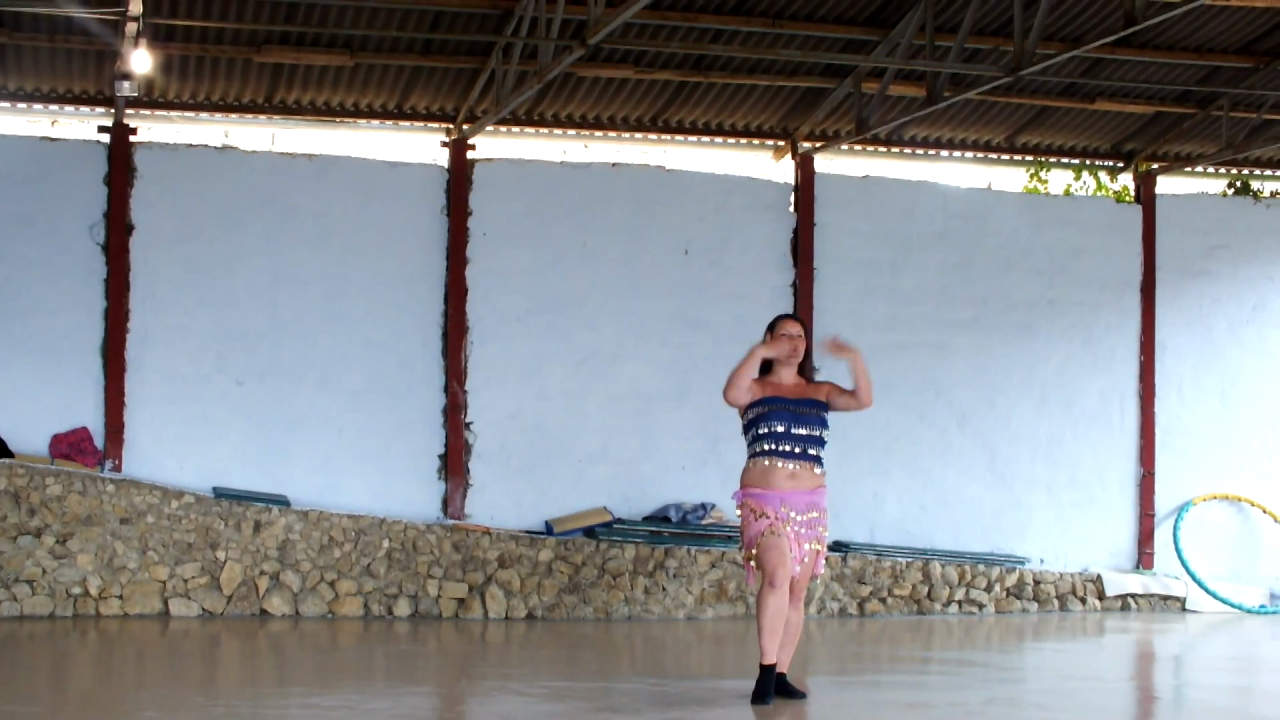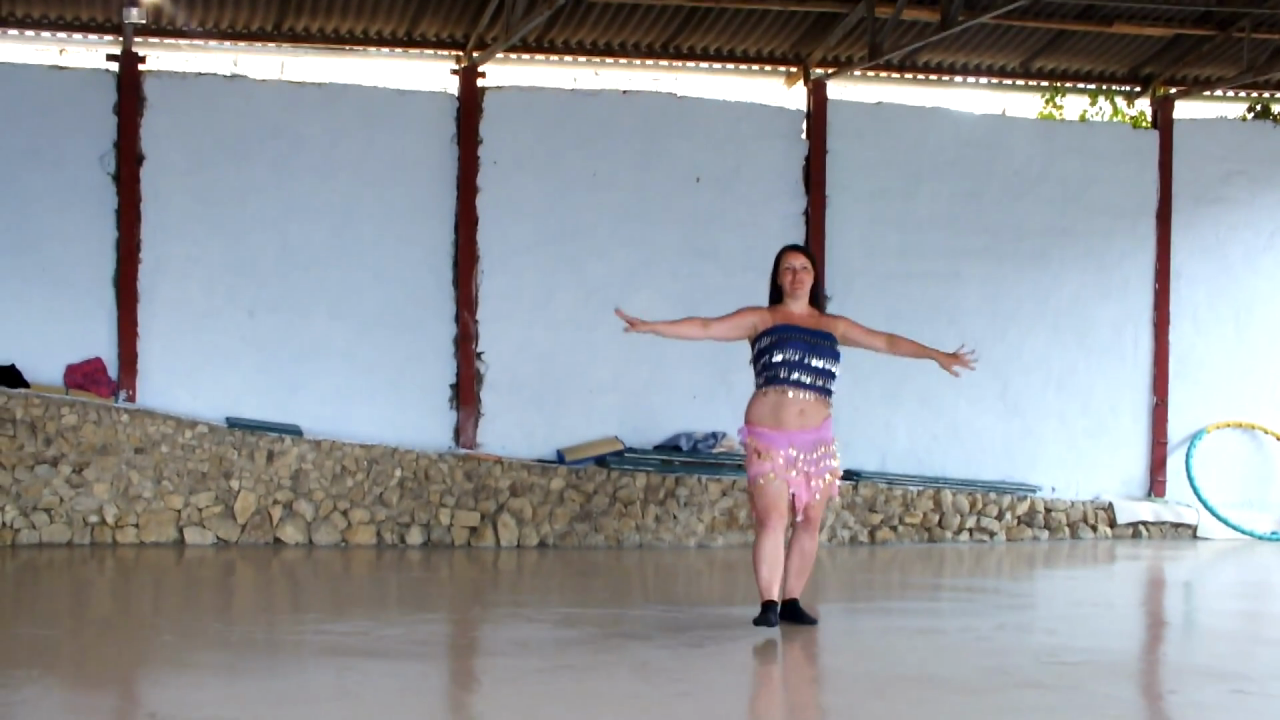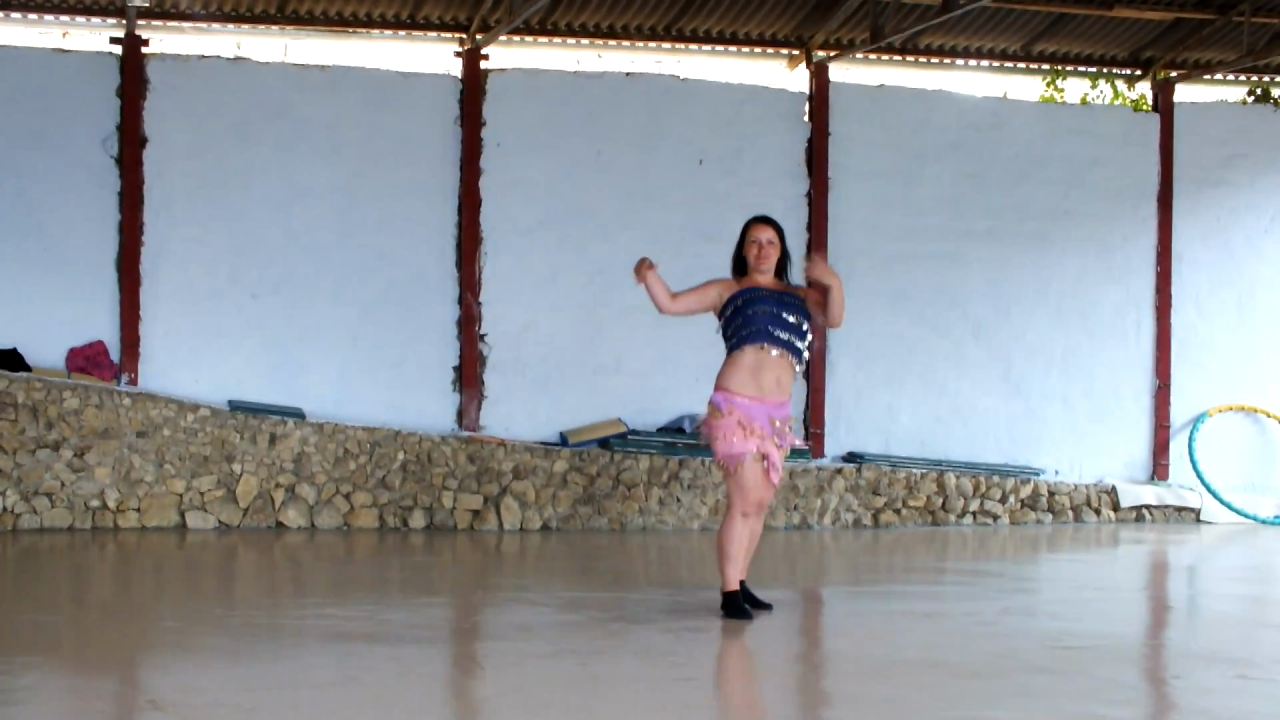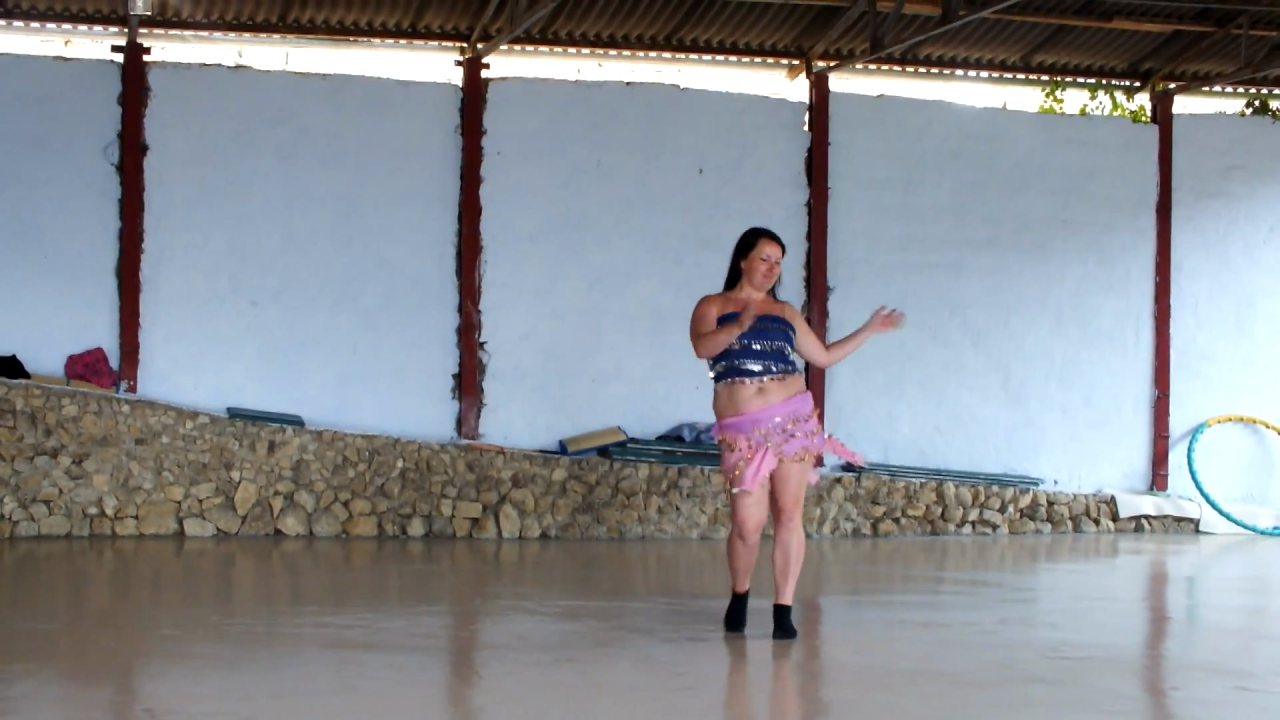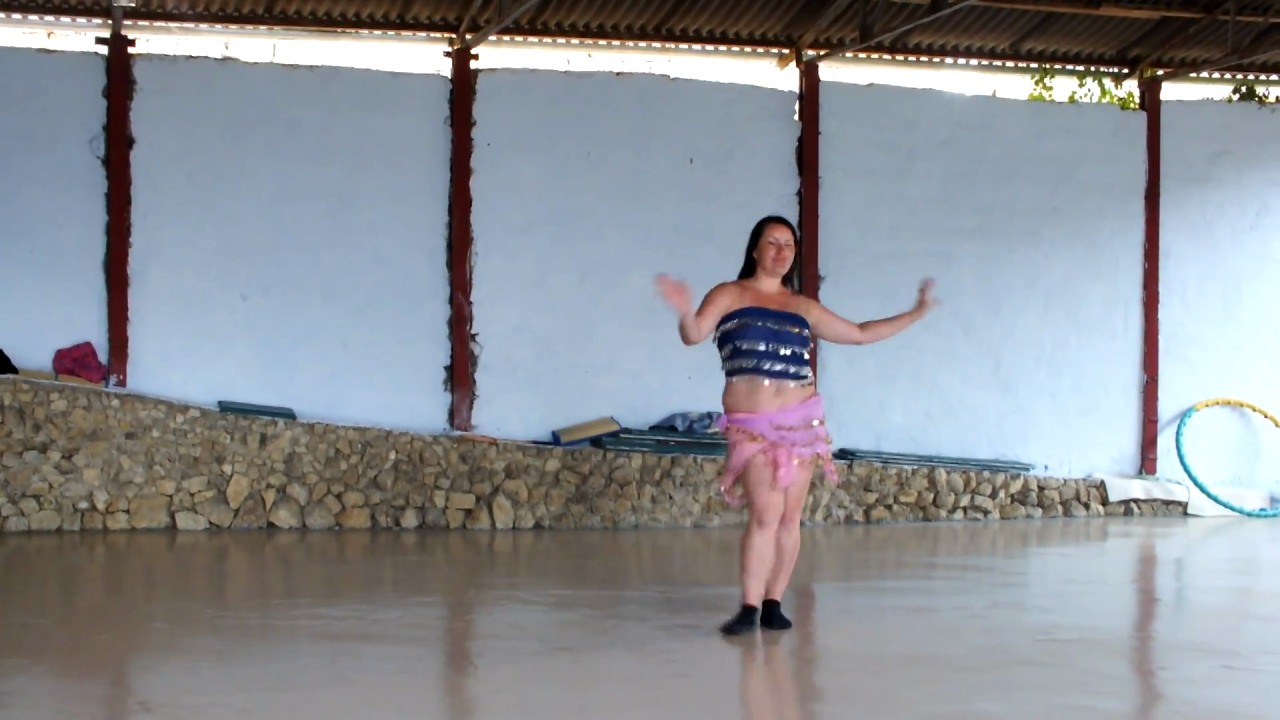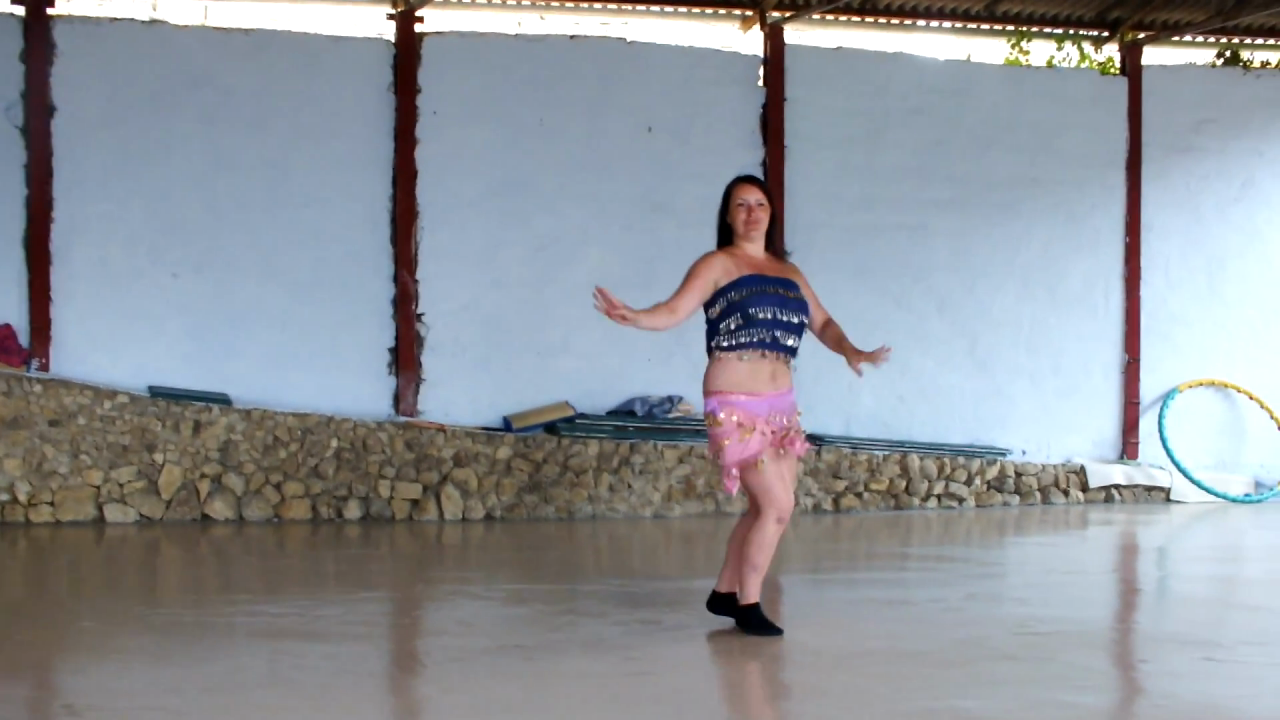
dt=0.7s
person 1, frame 1
left shoulder: (817, 392)
right shoulder: (752, 387)
left elbow: (862, 400)
right elbow: (735, 394)
left wrist: (854, 361)
right wrist: (758, 354)
left hip: (810, 502)
right hip: (761, 502)
left knee: (795, 594)
right knee: (775, 583)
left ankle: (779, 676)
right ankle: (767, 672)
person 1, frame 2
left shoulder: (833, 325)
right shoulder: (759, 320)
left elbow: (886, 342)
right elbow: (704, 328)
left wrist: (940, 356)
right wrist: (649, 326)
left hip: (815, 439)
right hip: (768, 438)
left knee: (809, 524)
right knee: (771, 520)
left ankle: (790, 602)
right ankle: (768, 605)
person 1, frame 3
left shoulder: (800, 294)
right shoulder: (726, 288)
left elbow: (833, 318)
right elbow: (671, 303)
left wrist: (831, 283)
right wrist: (649, 275)
left hip: (775, 413)
right hip: (735, 407)
left knee: (759, 503)
right knee: (744, 504)
left ankle: (737, 583)
right ankle: (730, 594)
person 1, frame 4
left shoulder: (785, 312)
right shoulder: (712, 307)
left elbow: (823, 357)
right elbow: (702, 346)
left wrist: (868, 330)
right wrist: (738, 327)
left hip: (792, 419)
right hip: (742, 431)
left knee: (789, 515)
right knee: (747, 526)
left ankle: (783, 609)
right ankle: (739, 595)
person 1, frame 5
left shoulder: (804, 306)
right shoulder: (729, 296)
left elbow: (858, 334)
right elbow: (693, 335)
left wrist: (915, 313)
right wrist: (684, 312)
left hip: (801, 419)
right hip: (752, 426)
left knee: (790, 516)
right knee: (764, 514)
left ankle: (772, 603)
right ankle: (749, 608)
person 1, frame 6
left shoulder: (790, 272)
right shoulder: (717, 264)
left elbow: (822, 324)
right elbow: (671, 313)
left wrist: (852, 352)
right wrist: (630, 315)
left hip: (779, 408)
right hip: (736, 407)
left knee: (768, 510)
right knee: (776, 510)
left ankle: (725, 593)
right ankle: (749, 606)
